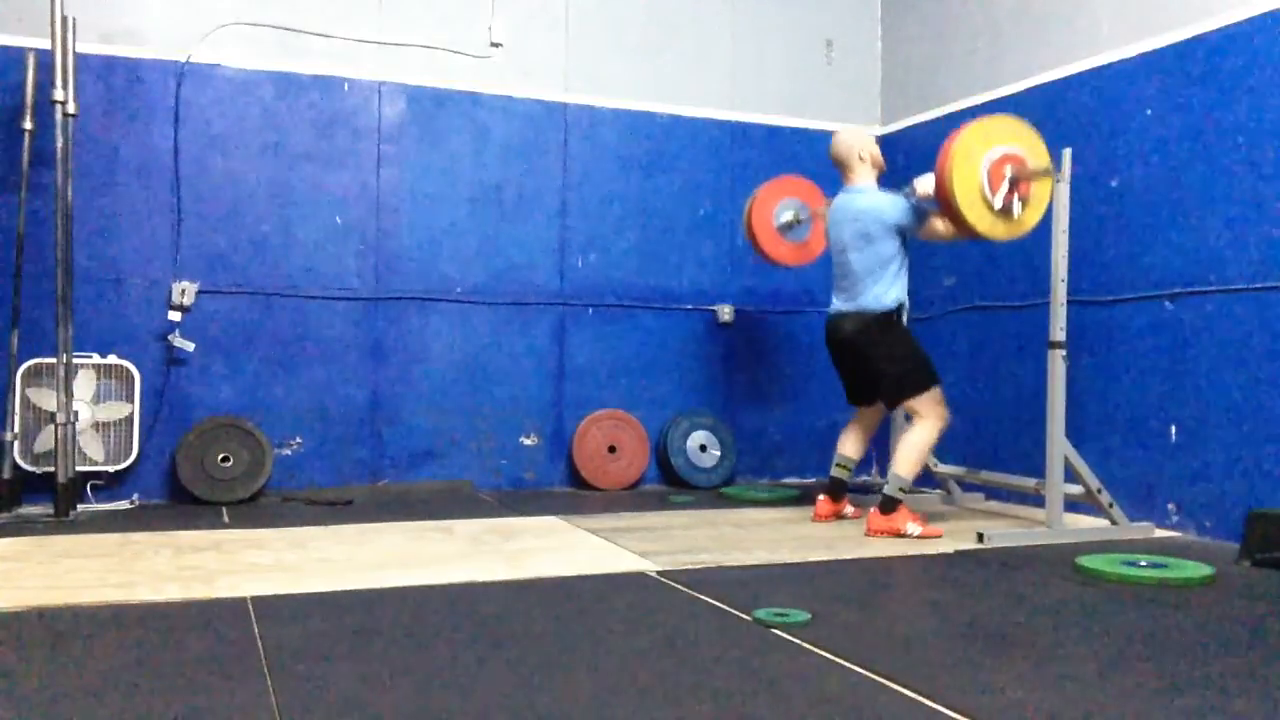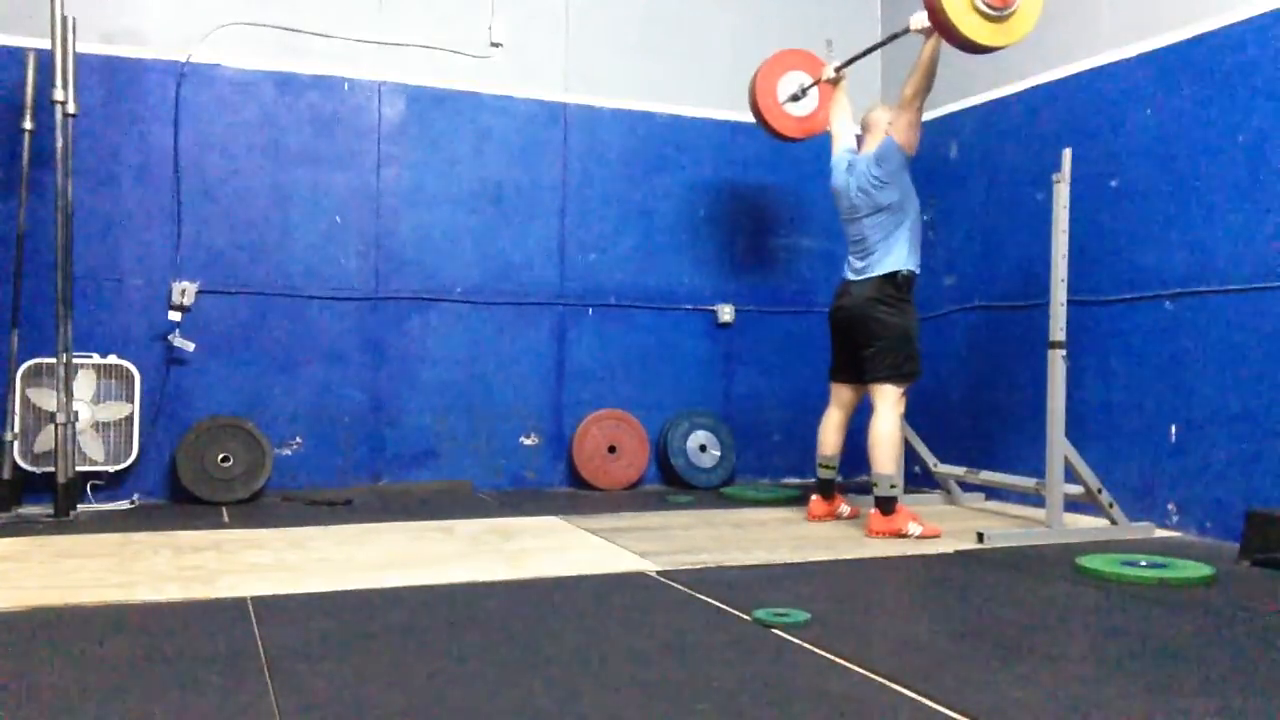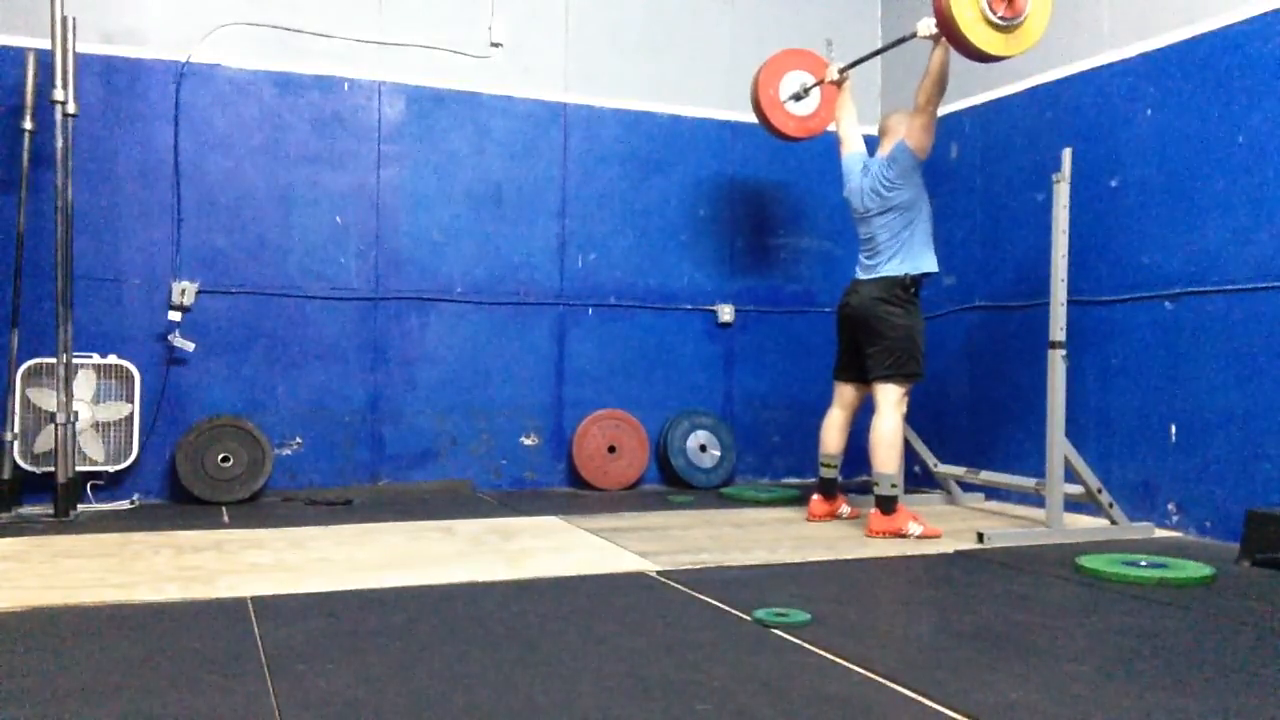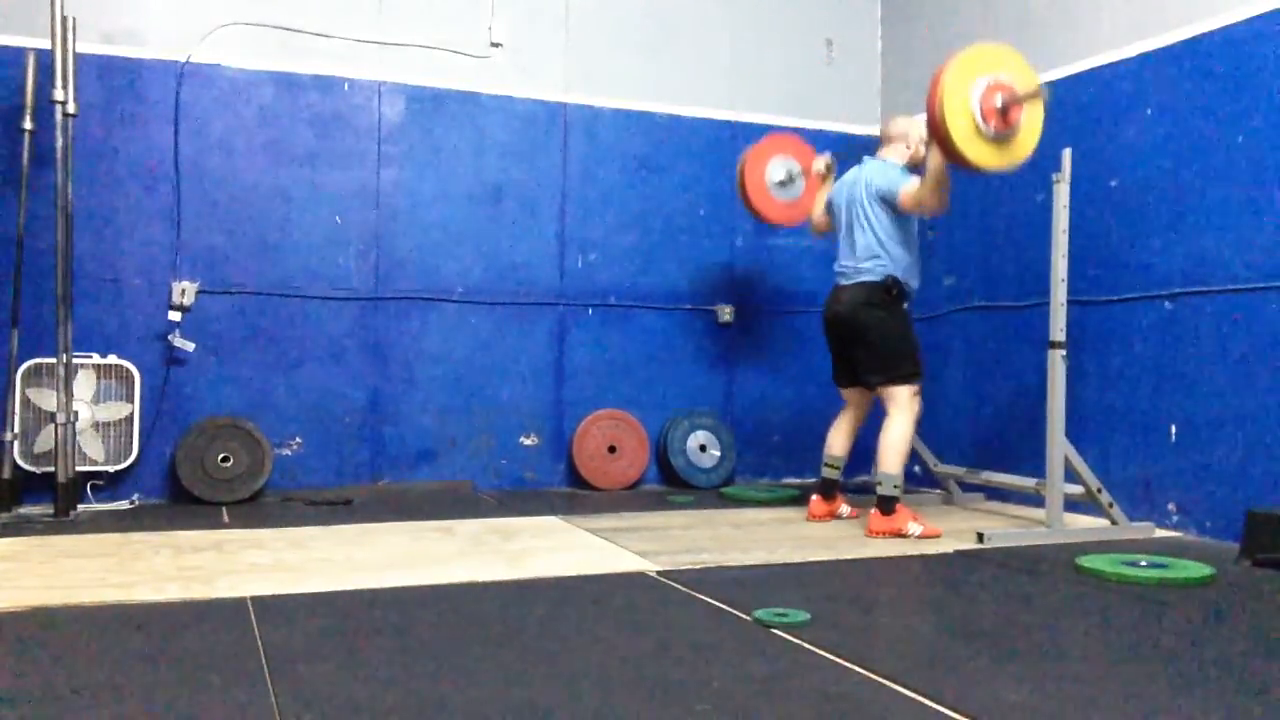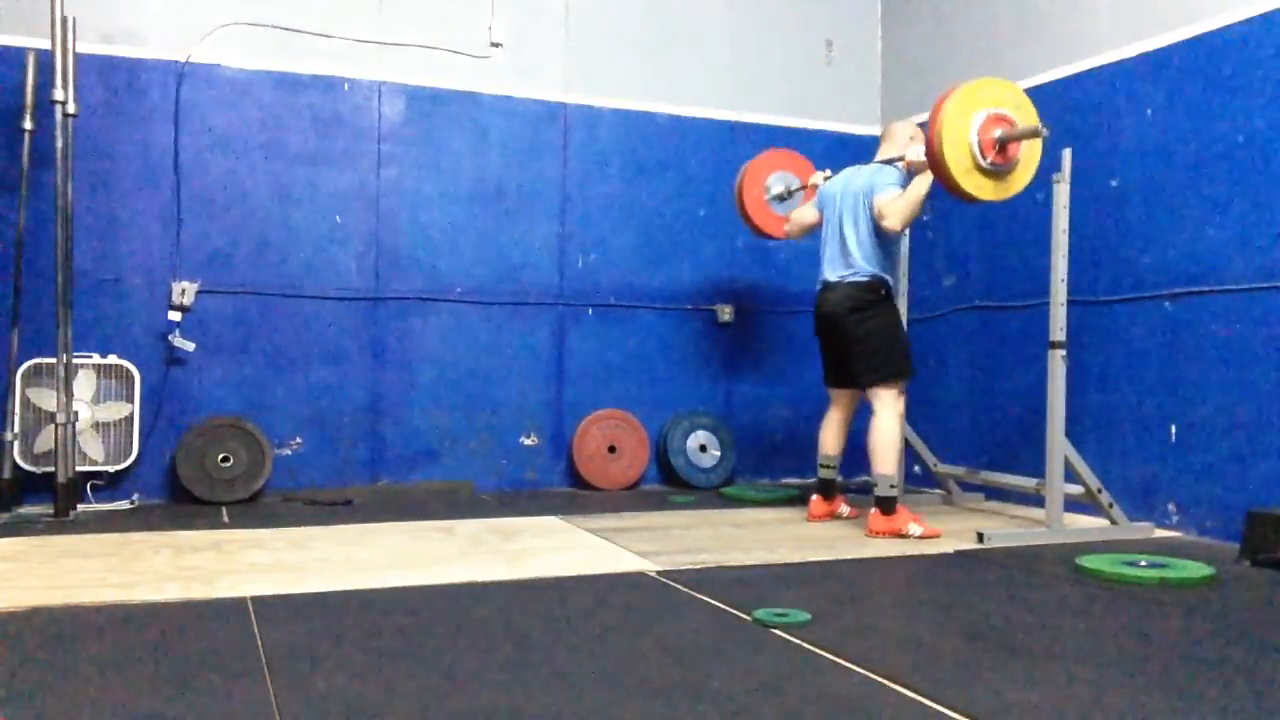
dt=1s
person 1, frame 1
left shoulder: (837, 208)
right shoulder: (887, 205)
right elbow: (951, 230)
right wrist: (933, 194)
left hip: (840, 327)
right hip: (875, 326)
left knee: (869, 414)
right knee: (931, 414)
left ankle: (831, 497)
right ankle: (889, 510)
person 1, frame 2
left shoulder: (843, 167)
right shoulder: (885, 163)
left elbow: (841, 123)
right elbow: (912, 99)
left wrist: (835, 85)
right wrist: (933, 37)
left hip: (849, 297)
right hip: (883, 296)
left knee: (841, 401)
right knee: (889, 402)
left ankle: (824, 498)
right ankle: (887, 513)
person 1, frame 3
left shoulder: (857, 171)
right shoulder: (899, 167)
left elbow: (846, 126)
right elbow: (927, 105)
left wrist: (840, 85)
right wrist: (941, 43)
left hip: (858, 296)
right hip: (890, 298)
left knee: (845, 400)
right knee: (891, 401)
left ankle: (826, 497)
right ankle: (887, 513)
person 1, frame 4
left shoulder: (850, 178)
right shoulder: (888, 175)
left elbow: (819, 221)
right elbow: (932, 201)
left wrist: (824, 178)
right wrist: (938, 145)
left hip: (841, 302)
right hip: (875, 300)
left knee: (854, 405)
right knee: (903, 405)
left ankle: (825, 497)
right ankle: (887, 512)
person 1, frame 5
left shoulder: (840, 179)
right shoulder: (888, 176)
left elbow: (793, 226)
right elbow: (892, 219)
left wrist: (816, 191)
right wrist: (925, 174)
left hip: (830, 299)
right hip: (865, 298)
left knee: (841, 403)
right knee: (889, 403)
left ankle: (824, 497)
right ankle: (887, 512)
